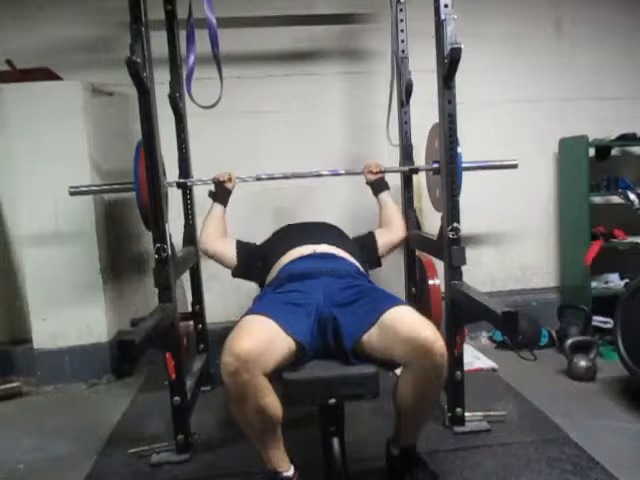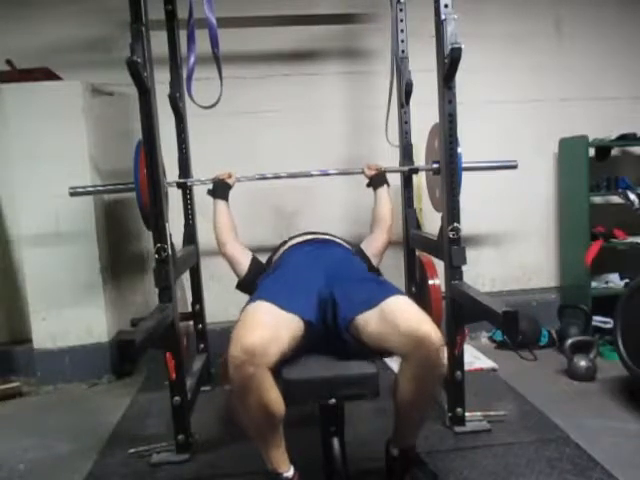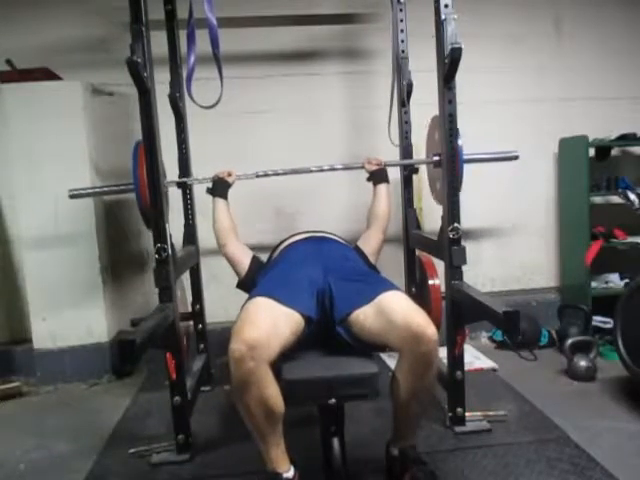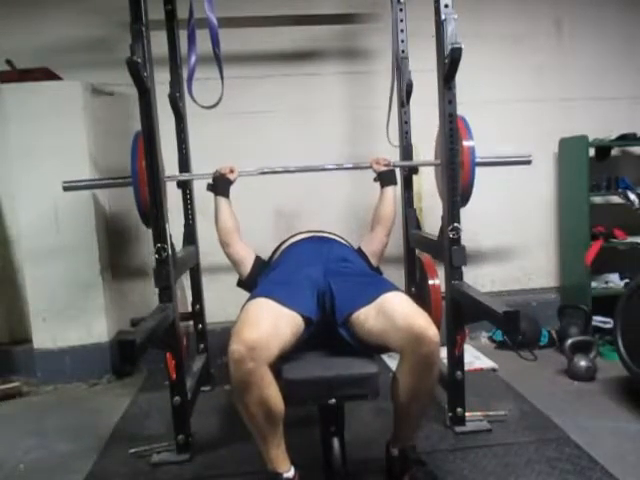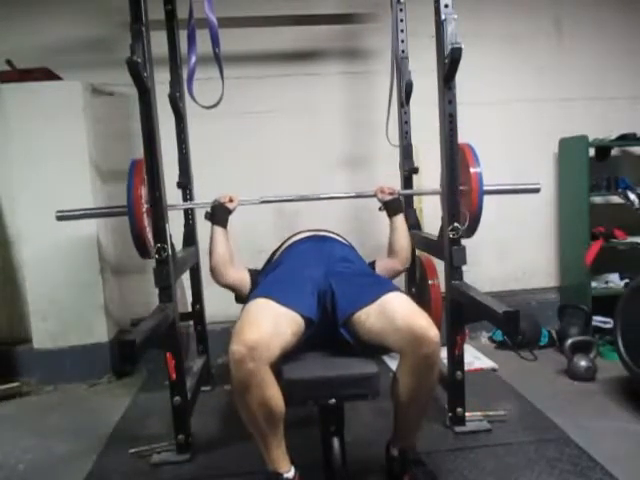
dt=1s
person 1, frame 1
left shoulder: (345, 240)
right shoulder: (270, 246)
left elbow: (397, 231)
right elbow: (210, 244)
left wrist: (381, 187)
right wrist: (221, 196)
left hip: (352, 288)
right hip: (289, 291)
left knee: (430, 348)
right knee: (238, 359)
left ankle: (402, 450)
person 1, frame 2
left shoulder: (357, 261)
left elbow: (381, 233)
right elbow: (229, 244)
left wrist: (380, 184)
right wrist: (221, 195)
left knee: (427, 341)
right knee: (245, 353)
left ankle: (402, 451)
person 1, frame 3
left shoulder: (355, 257)
left elbow: (376, 229)
right elbow: (229, 243)
left wrist: (380, 180)
right wrist: (219, 193)
left knee: (423, 336)
right knee: (245, 350)
left ankle: (402, 450)
person 1, frame 4
left shoulder: (359, 261)
right shoulder: (268, 271)
left elbow: (380, 231)
right elbow: (232, 242)
left wrist: (388, 180)
right wrist: (222, 190)
left knee: (425, 338)
right knee: (244, 351)
left ankle: (402, 451)
person 1, frame 5
left shoulder: (362, 271)
right shoulder: (267, 277)
left elbow: (399, 260)
right elbow: (224, 273)
left wrist: (395, 209)
right wrist: (220, 219)
left knee: (425, 338)
right knee: (245, 351)
left ankle: (401, 452)
